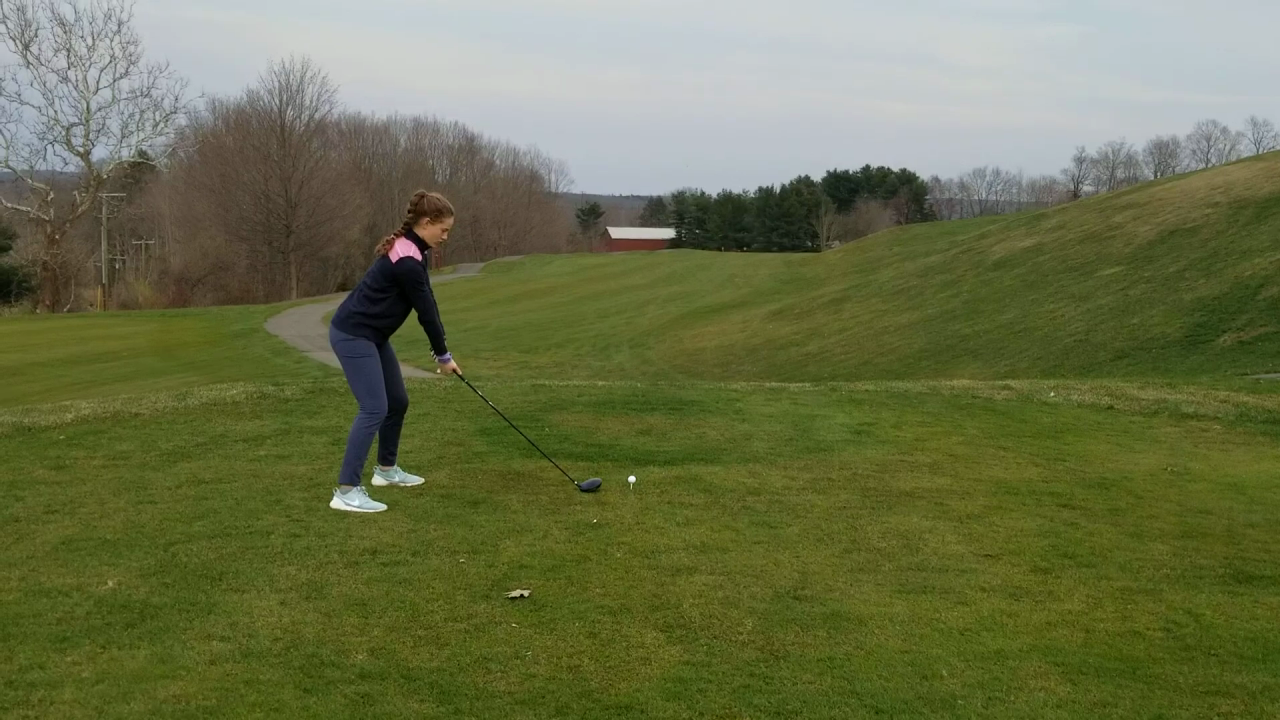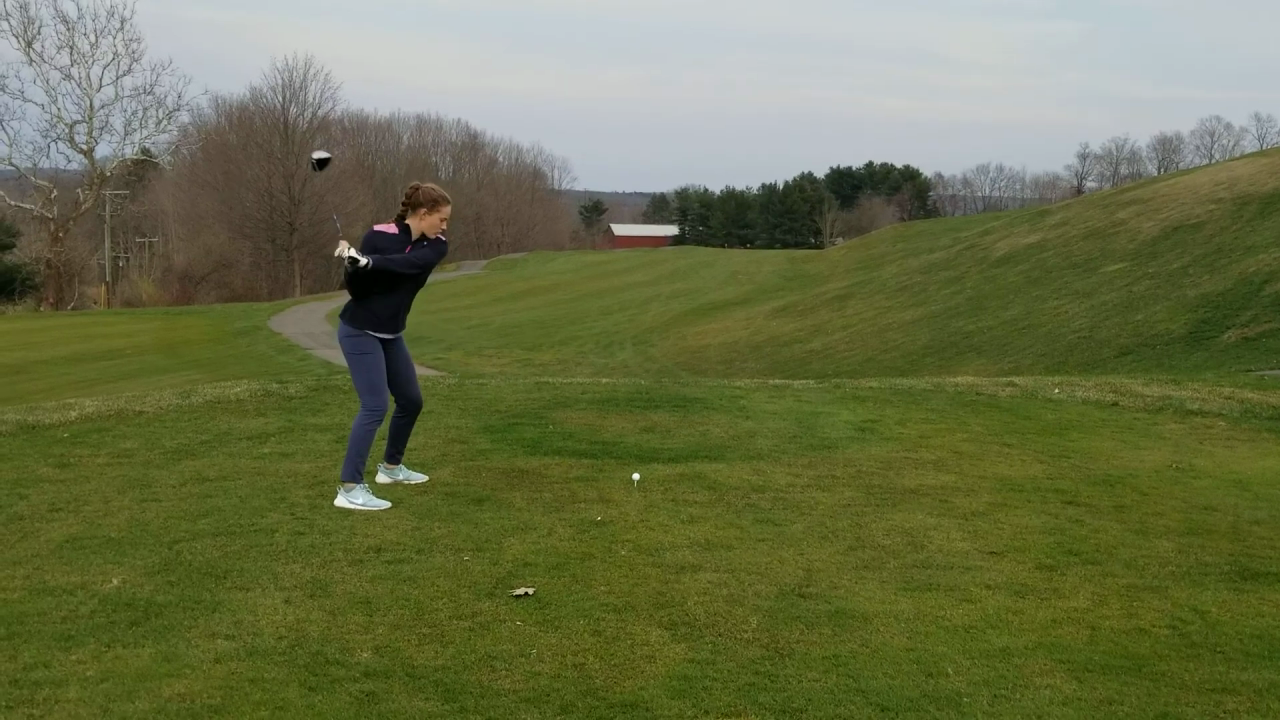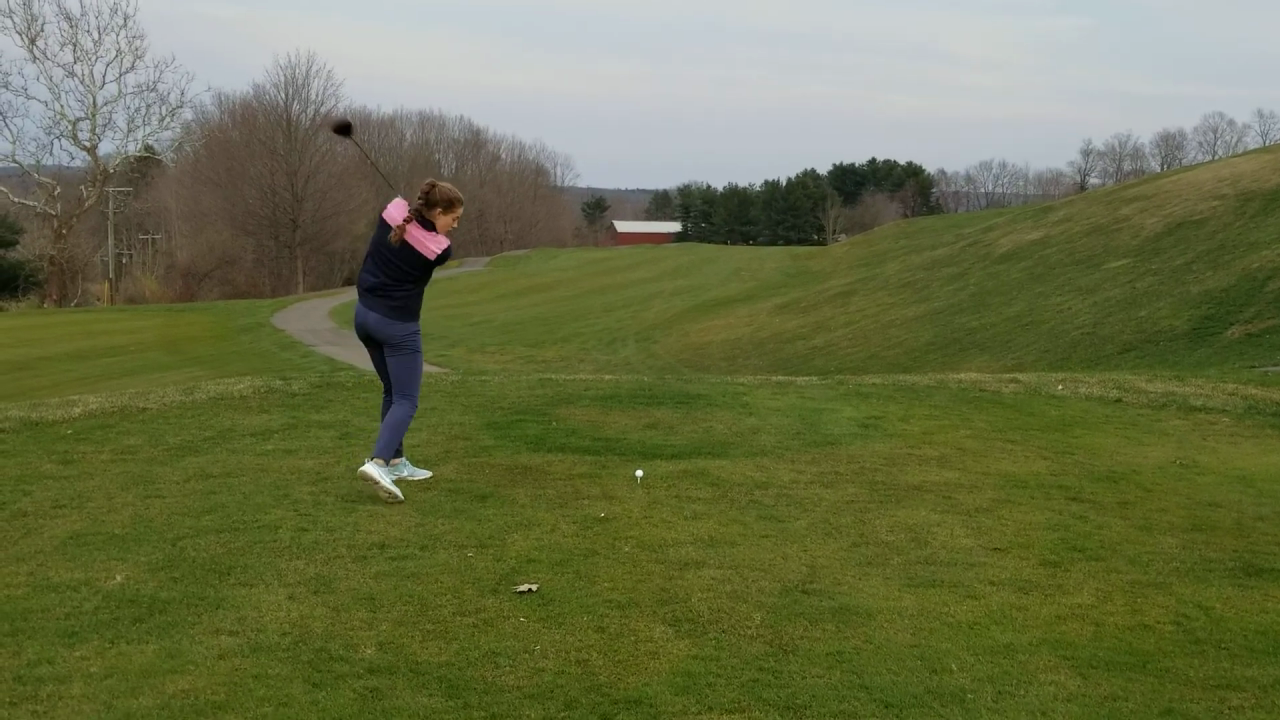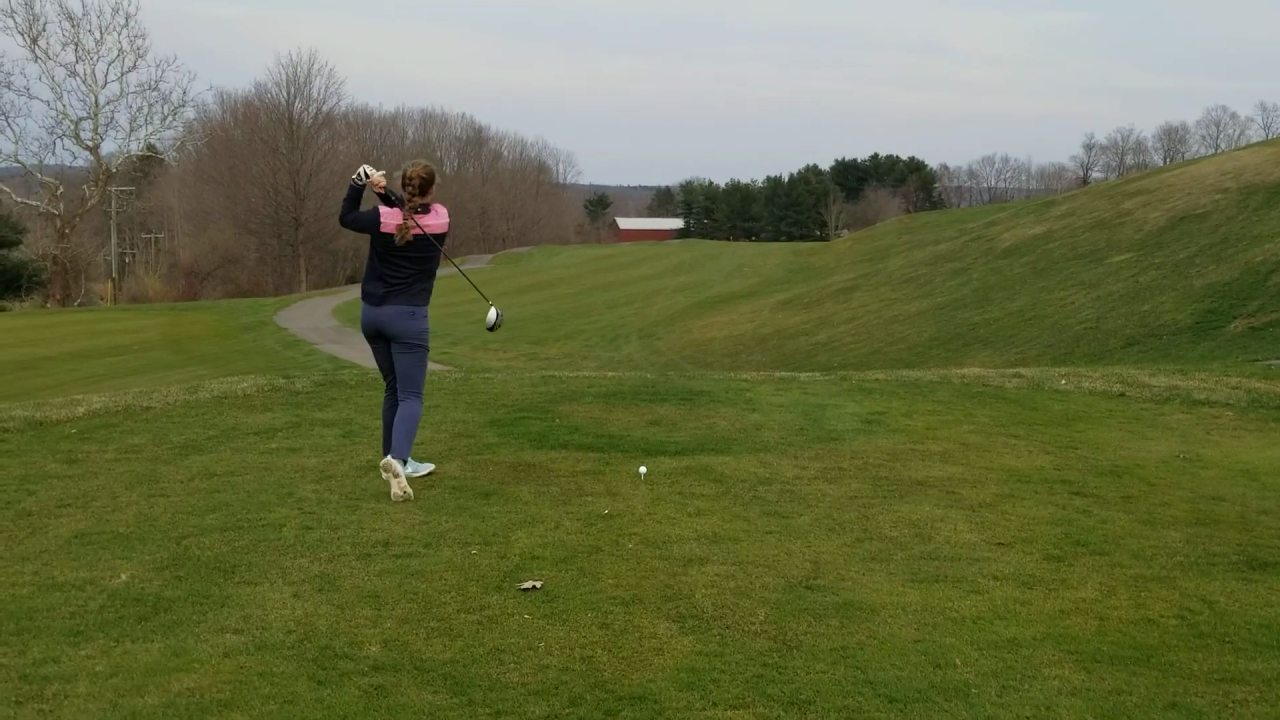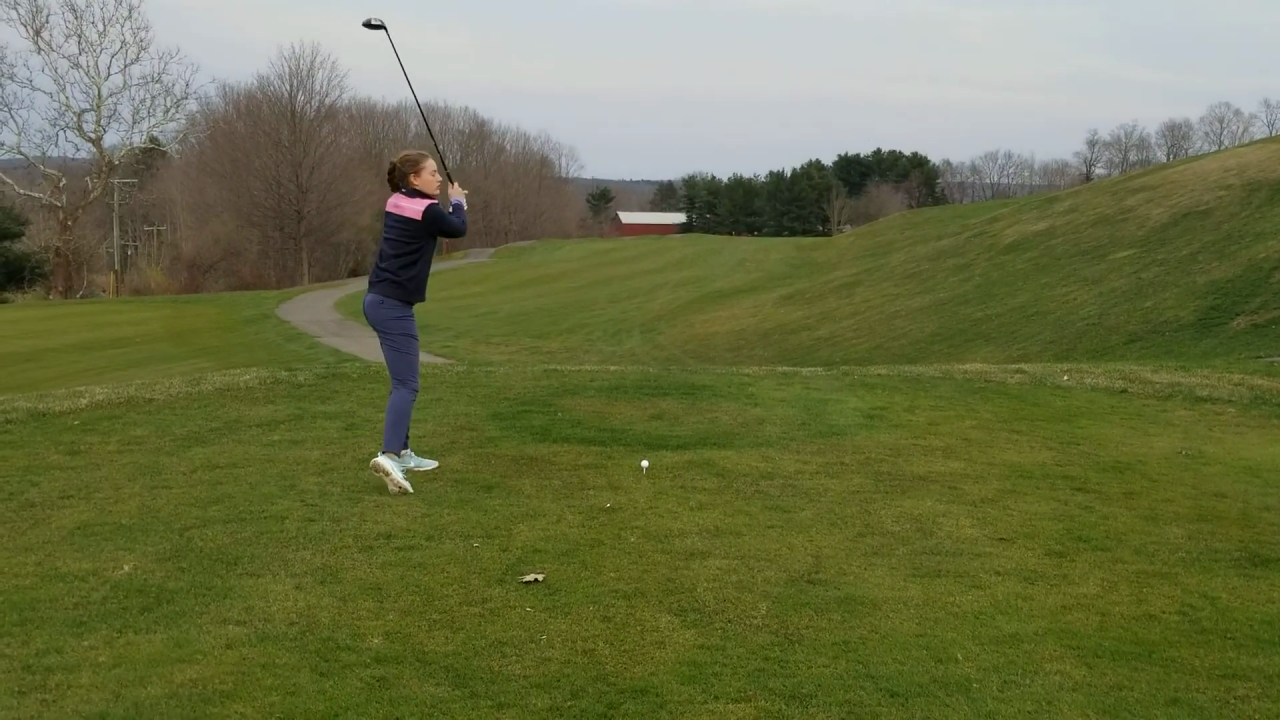
dt=0.7s
person 1, frame 1
left shoulder: (415, 249)
right shoulder: (406, 261)
left elbow: (428, 302)
right elbow: (425, 311)
left wrist: (441, 347)
right wrist: (443, 355)
left hip: (372, 334)
right hip: (353, 335)
left knee: (397, 402)
right knee: (373, 409)
left ankle: (386, 469)
right ankle: (346, 491)
person 1, frame 2
left shoulder: (437, 247)
right shoulder: (378, 236)
left elbow: (405, 263)
right elbow: (356, 289)
left wrist: (362, 259)
right wrist: (349, 262)
left hip: (391, 335)
right hip: (360, 331)
left knee: (411, 401)
right knee: (375, 406)
left ankle: (391, 466)
right ankle: (349, 489)
person 1, frame 3
left shoulder: (394, 211)
right shoulder: (439, 248)
left hip: (366, 315)
right hip: (398, 325)
left knee: (394, 390)
right knee: (406, 400)
left ankle: (394, 462)
right ankle: (377, 462)
person 1, frame 4
left shoulder: (383, 218)
right shoulder: (441, 218)
left elbow: (347, 219)
left wrist: (360, 181)
right wrist: (381, 189)
left hip: (372, 313)
right hip: (408, 316)
left knee: (394, 389)
right knee: (411, 396)
left ankle: (398, 458)
right ankle: (395, 460)
person 1, frame 5
left shoulder: (396, 203)
right shoulder: (427, 210)
right elbow: (458, 228)
left wrist: (446, 203)
right wrist: (458, 201)
left hip: (380, 300)
right hip: (394, 305)
left knee: (403, 380)
right knee: (406, 384)
left ankle: (402, 452)
right ankle: (389, 454)
